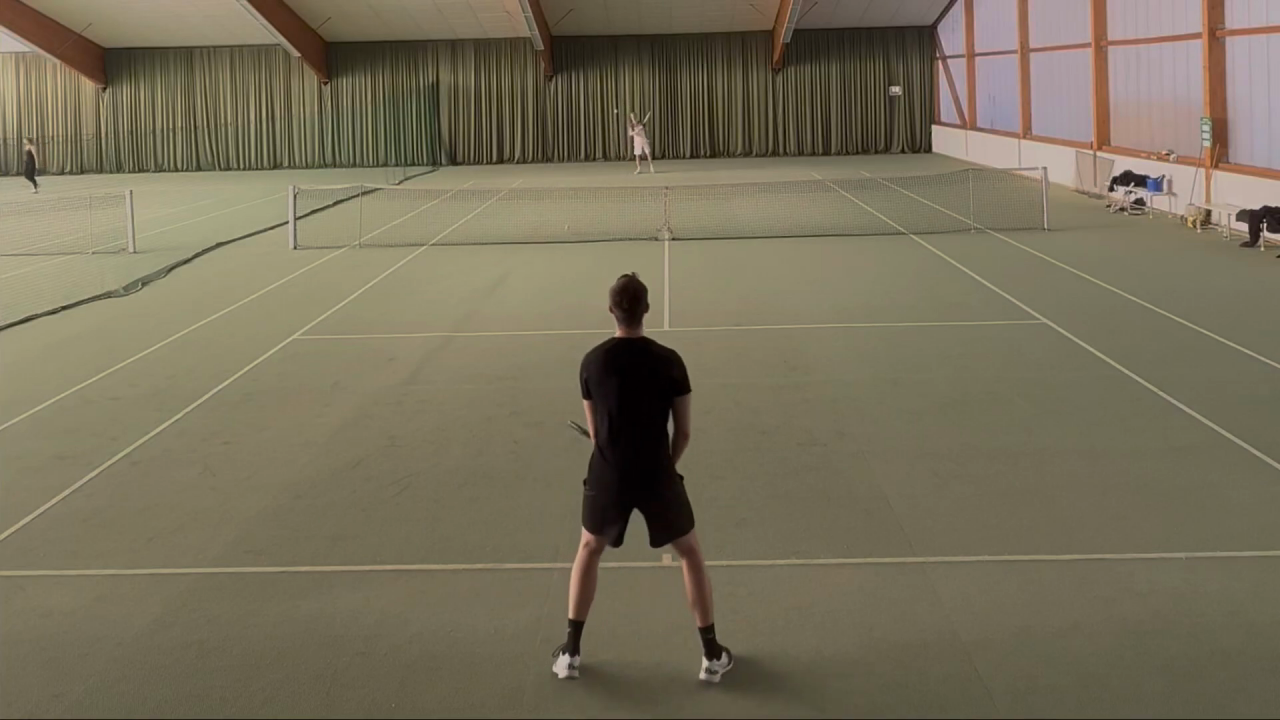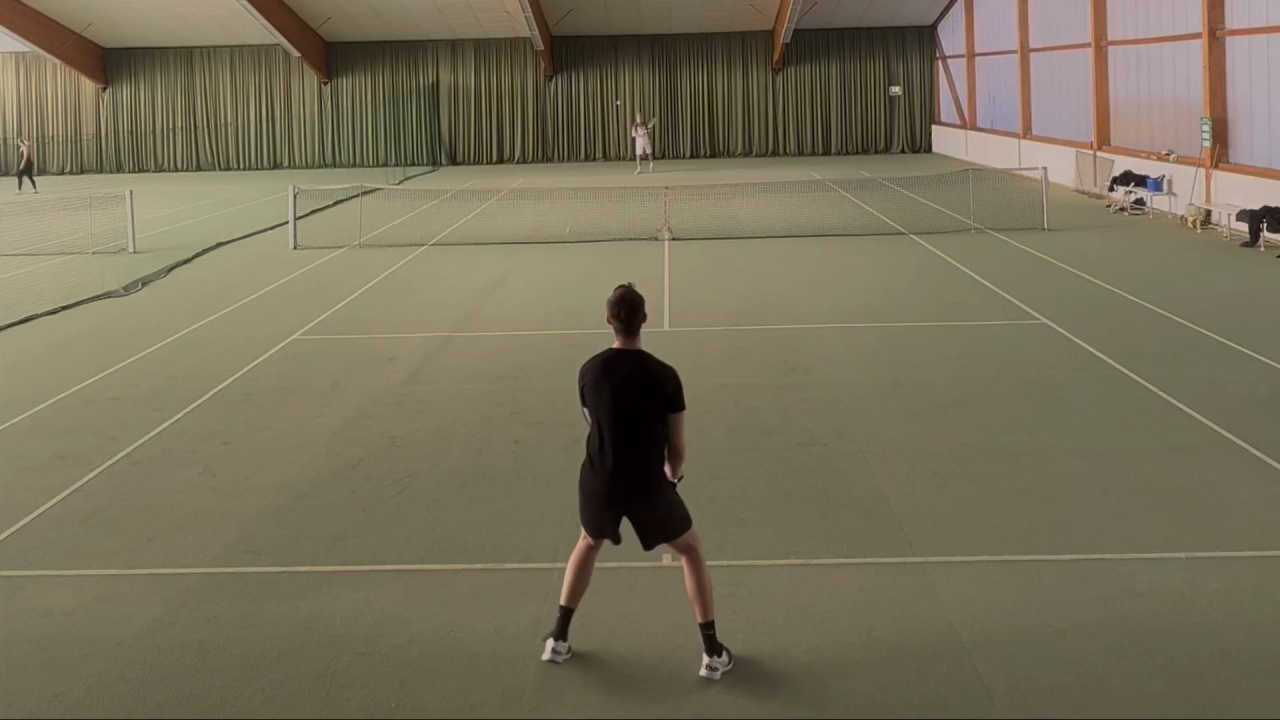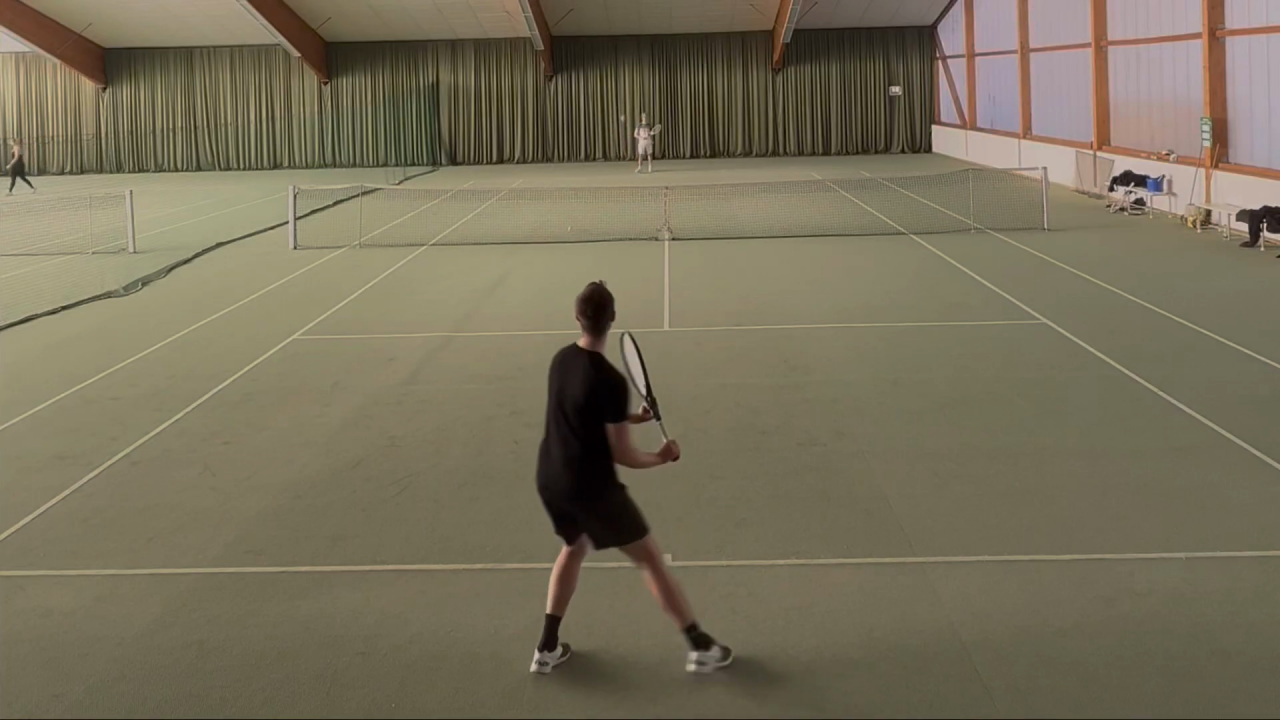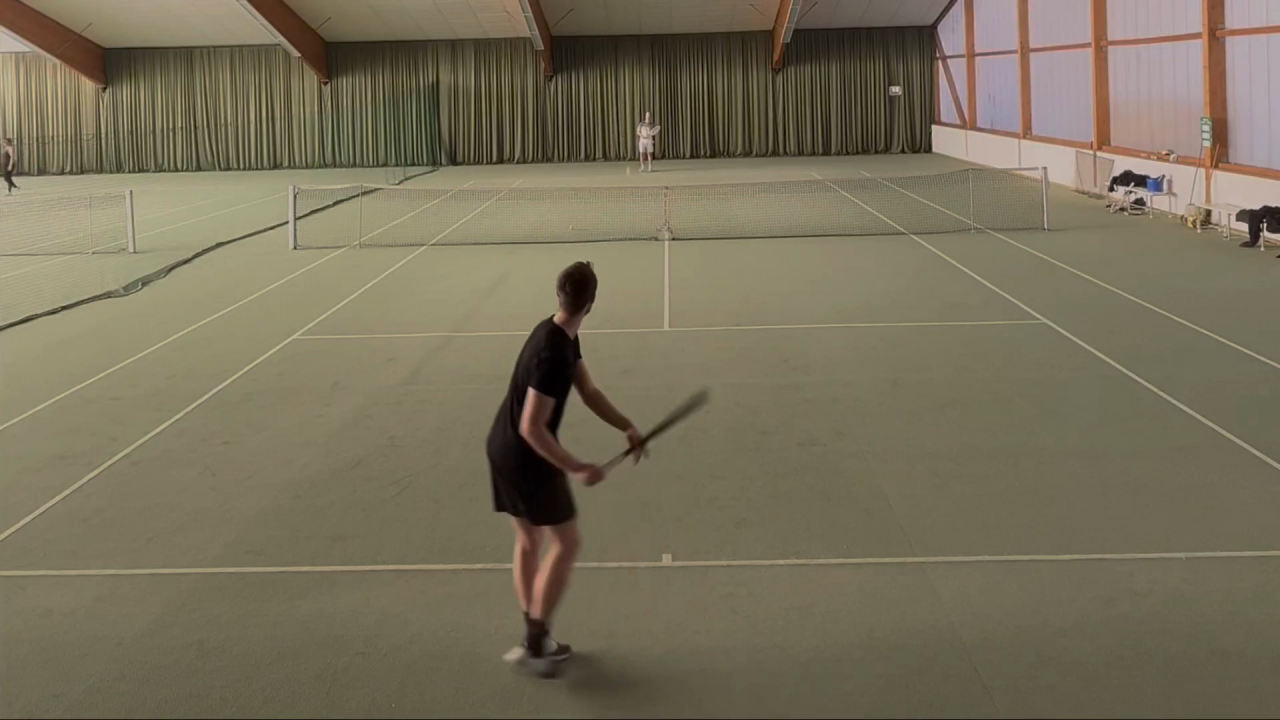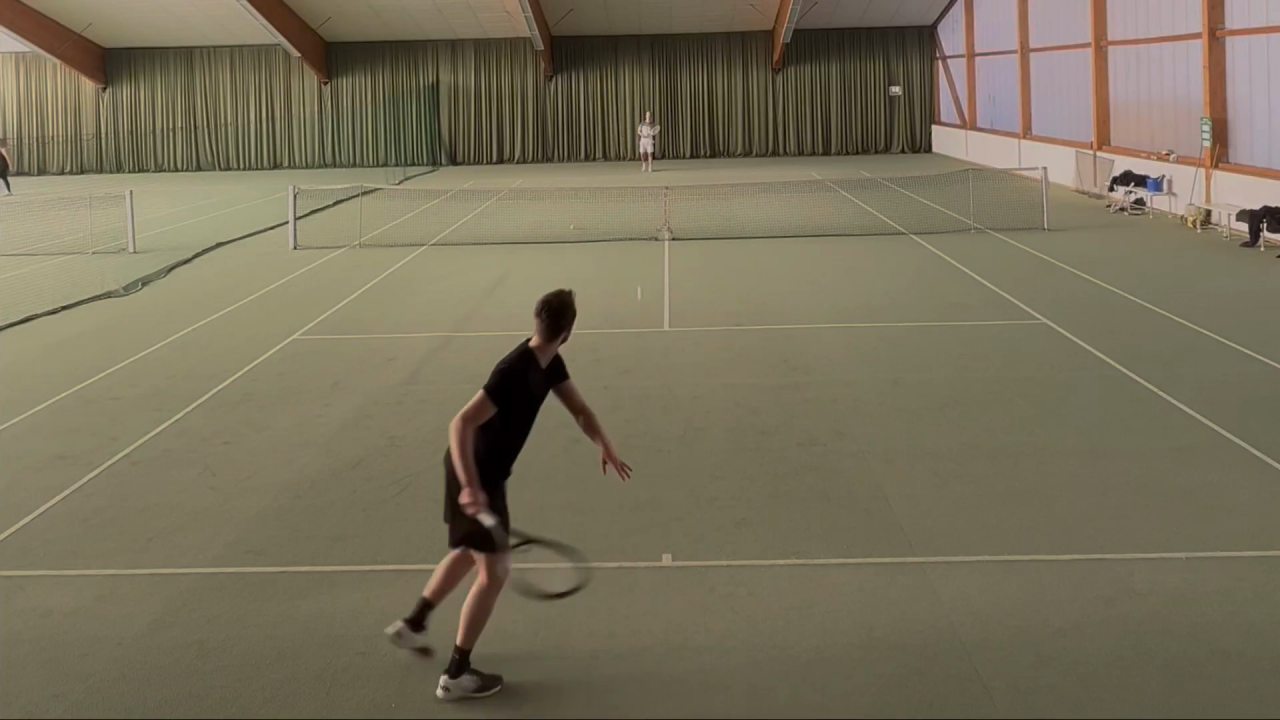
dt=0.2s
person 1, frame 1
left shoulder: (592, 361)
right shoulder: (670, 361)
left elbow: (594, 429)
right elbow: (684, 432)
left hip: (607, 477)
right hip: (657, 478)
left knee: (589, 550)
right knee: (691, 555)
left ankle: (570, 652)
right ankle: (712, 654)
person 1, frame 2
left shoulder: (589, 371)
right shoulder: (665, 376)
left elbow: (596, 427)
right elbow: (677, 448)
right wrist: (671, 473)
left hip: (598, 483)
right hip: (647, 486)
left knee: (588, 544)
right knee: (692, 552)
left ankle: (559, 637)
right ankle: (712, 651)
person 1, frame 3
left shoulder: (561, 360)
right shoulder: (611, 381)
right elbow: (622, 455)
left wrist: (629, 418)
right wrist: (661, 456)
left hip: (550, 480)
right hip: (593, 484)
left knee: (572, 550)
right knee: (650, 559)
left ankle: (547, 646)
right ankle: (700, 647)
person 1, frame 4
left shoulder: (564, 337)
right shoulder: (553, 354)
left elbow: (588, 391)
right elbow: (531, 428)
left wrist: (627, 427)
right wrist: (577, 467)
left hip: (503, 448)
right hip: (526, 455)
left knee: (527, 541)
right knee: (566, 543)
left ankle: (535, 638)
right ankle: (532, 646)
person 1, frame 5
left shoulder: (549, 361)
right shoulder: (514, 373)
left elbow: (578, 408)
right elbow: (459, 426)
left wrist: (605, 447)
right wrist: (470, 487)
left hip: (476, 467)
right hip: (474, 471)
left knee: (467, 552)
right knee: (494, 573)
left ankle: (413, 624)
right ankle: (456, 673)
